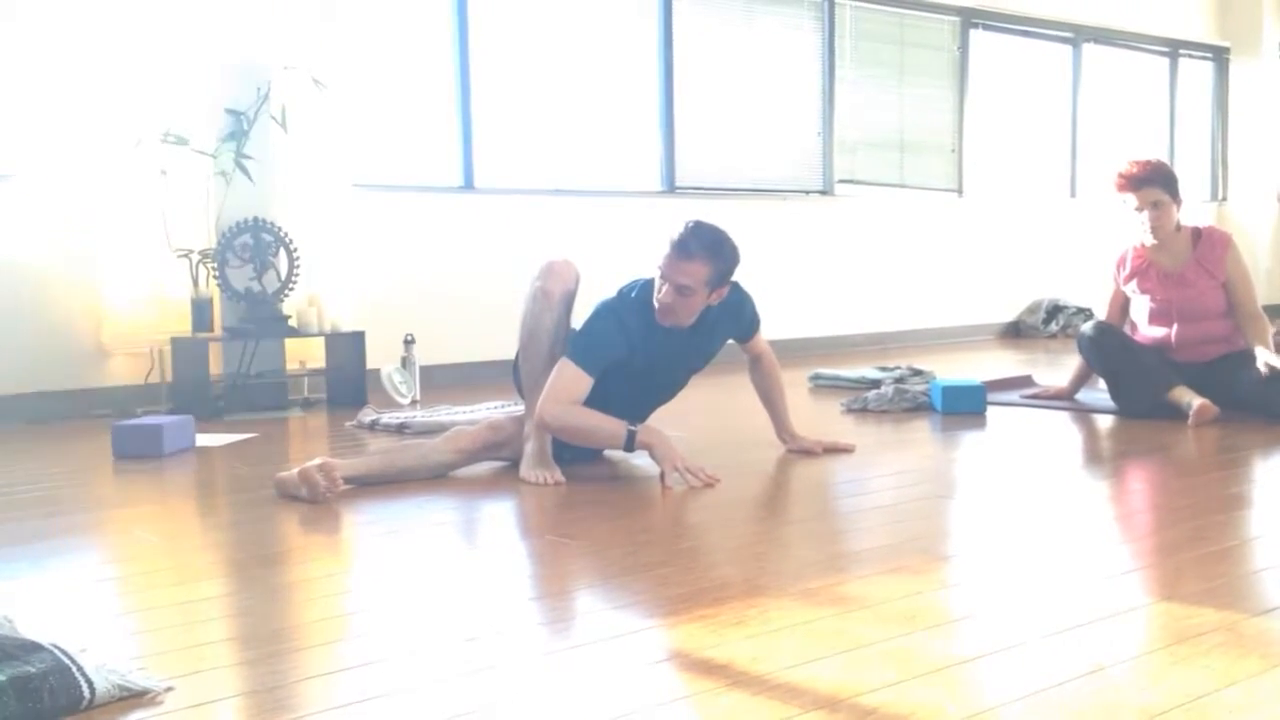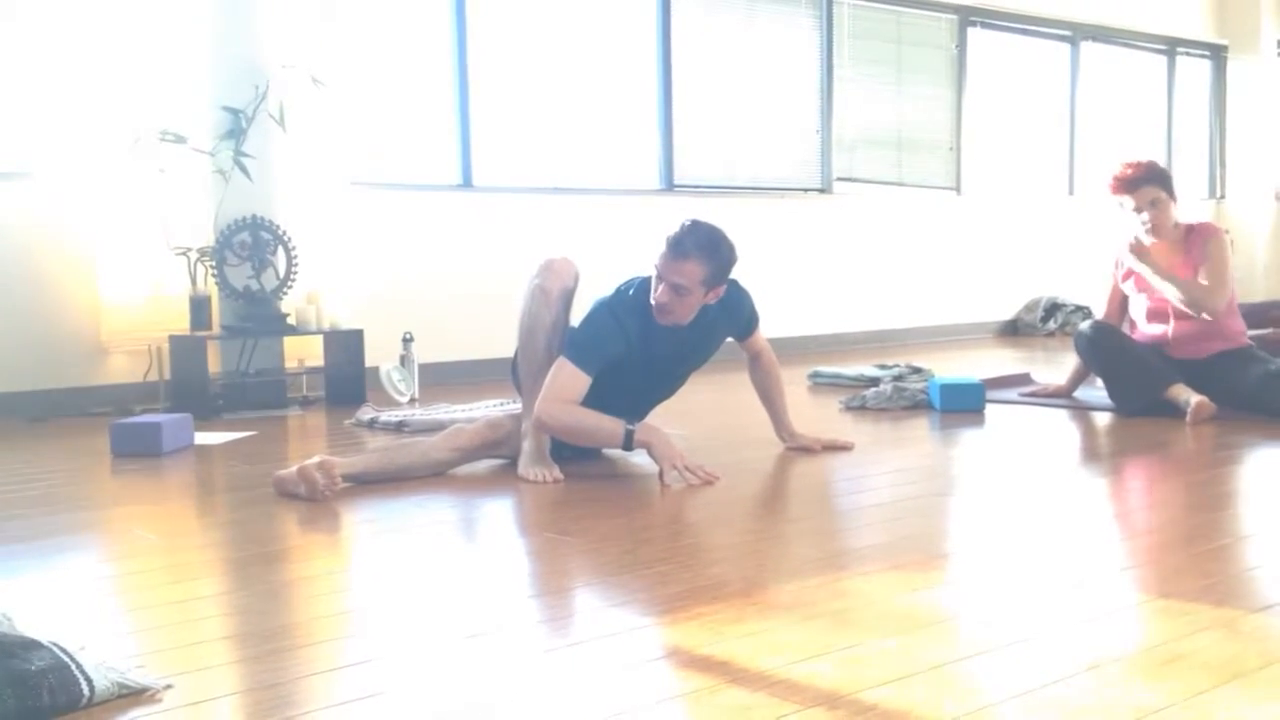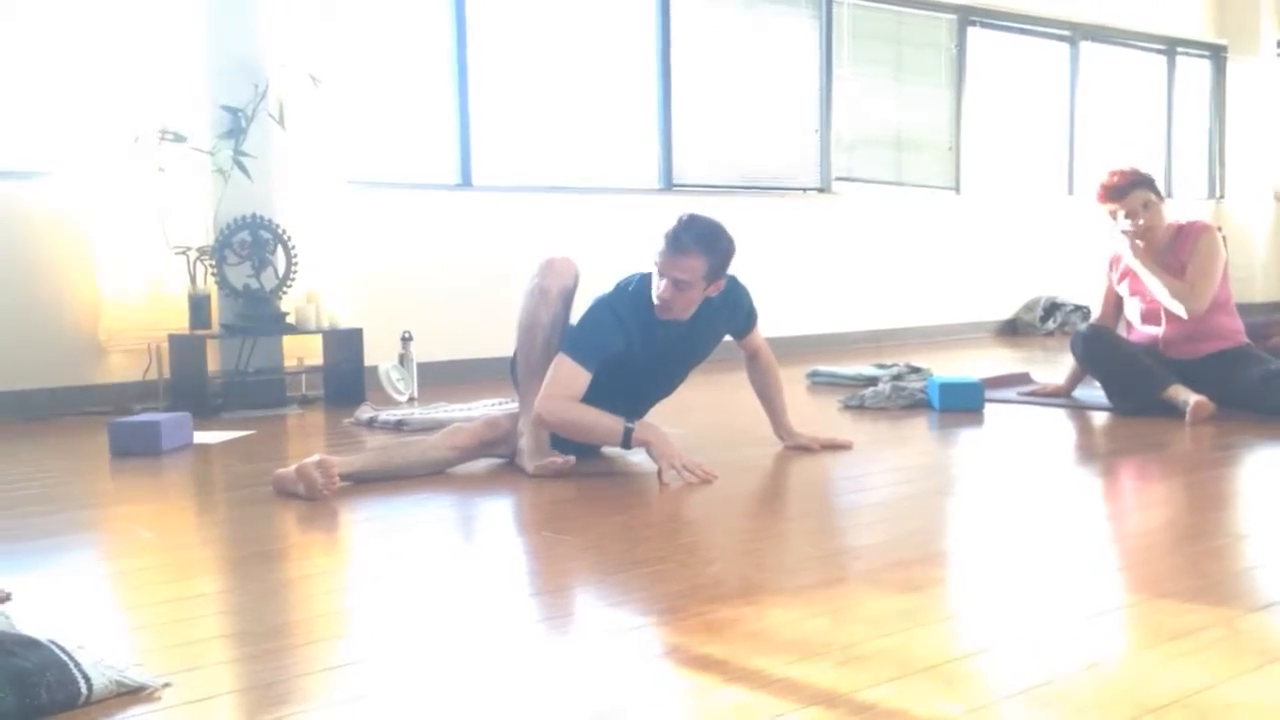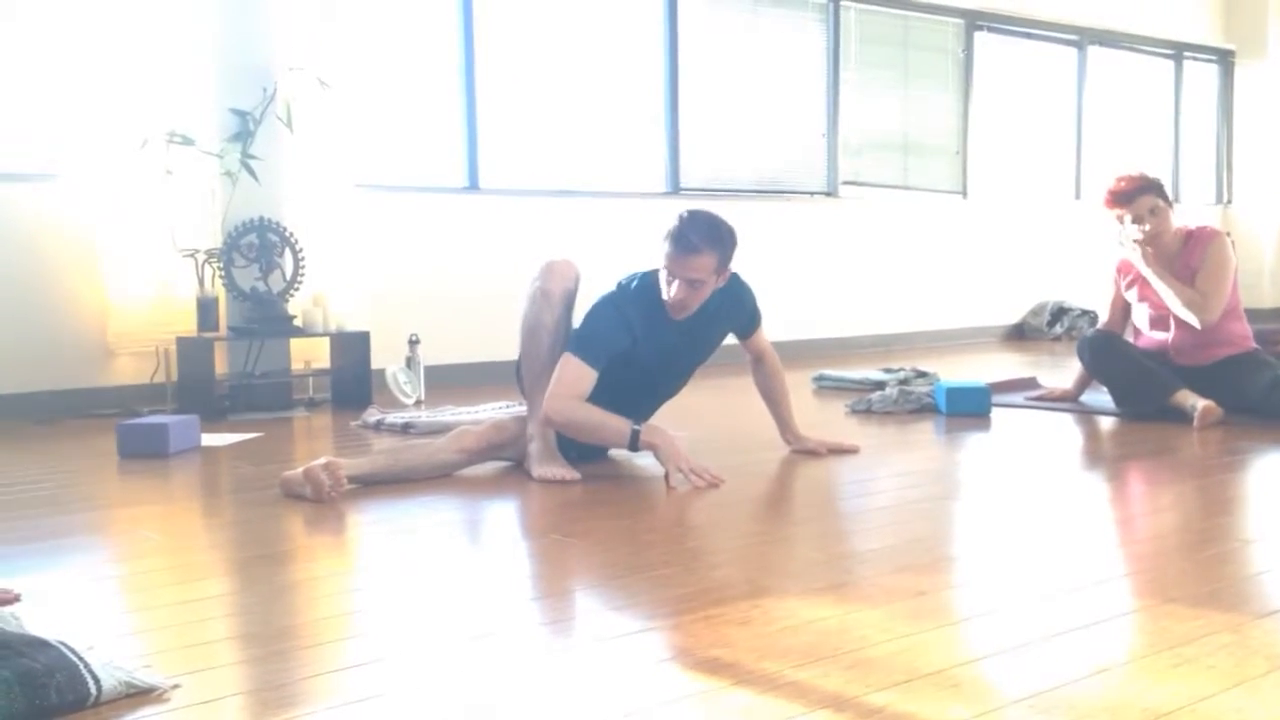
dt=0.5s
person 1, frame 1
left shoulder: (733, 305)
right shoulder: (620, 315)
left elbow: (761, 356)
right elbow: (554, 410)
left wrist: (788, 434)
right wrist: (649, 438)
left hip: (602, 423)
right hip: (555, 399)
left knee: (478, 442)
person 1, frame 2
left shoulder: (730, 303)
right shoulder: (616, 313)
left elbow: (760, 355)
right elbow: (552, 410)
left wrist: (787, 433)
right wrist: (647, 436)
left hip: (603, 422)
right hip: (555, 401)
left knee: (480, 439)
right ankle: (489, 449)
person 1, frame 3
left shoulder: (730, 299)
right shoulder: (617, 309)
left elbow: (758, 355)
right elbow: (552, 406)
left wrist: (786, 431)
right wrist: (646, 434)
left hip: (600, 419)
right hip: (553, 396)
left knee: (478, 439)
right ankle: (530, 438)
person 1, frame 4
left shoulder: (733, 297)
right shoulder: (620, 308)
left elbow: (762, 357)
right elbow: (560, 406)
left wrist: (792, 435)
right wrist: (653, 437)
left hip: (606, 427)
right hip: (564, 407)
left knee: (487, 442)
right ankle: (539, 442)
person 2, frame 1
left shoulder: (1217, 245)
right shoulder: (1128, 263)
left elbow: (1251, 315)
right elbow: (1103, 338)
right wrist: (1071, 387)
left hip: (1220, 366)
right hip: (1155, 371)
right knee: (1091, 334)
right ankle: (1186, 400)
person 2, frame 2
left shoulder: (1208, 238)
right shoulder: (1127, 259)
left elbow: (1211, 306)
right elbow: (1104, 331)
left wrist: (1145, 266)
right wrist: (1069, 385)
left hip: (1220, 360)
right hip: (1153, 367)
right knee: (1088, 333)
right ankle: (1184, 397)
person 2, frame 3
left shoulder: (1201, 236)
right shoulder: (1119, 261)
left elbow: (1191, 305)
right elbow: (1101, 327)
left wrist: (1137, 260)
right wrist: (1067, 384)
left hip: (1219, 360)
right hip: (1152, 366)
right knee: (1086, 338)
right ankle: (1183, 397)
person 2, frame 4
left shoulder: (1210, 242)
right shoulder: (1127, 266)
left elbow: (1204, 315)
right elbow: (1108, 332)
left wrist: (1148, 267)
right wrist: (1075, 389)
left hip: (1227, 365)
right hip: (1159, 370)
right knee: (1092, 343)
right ankle: (1190, 402)
